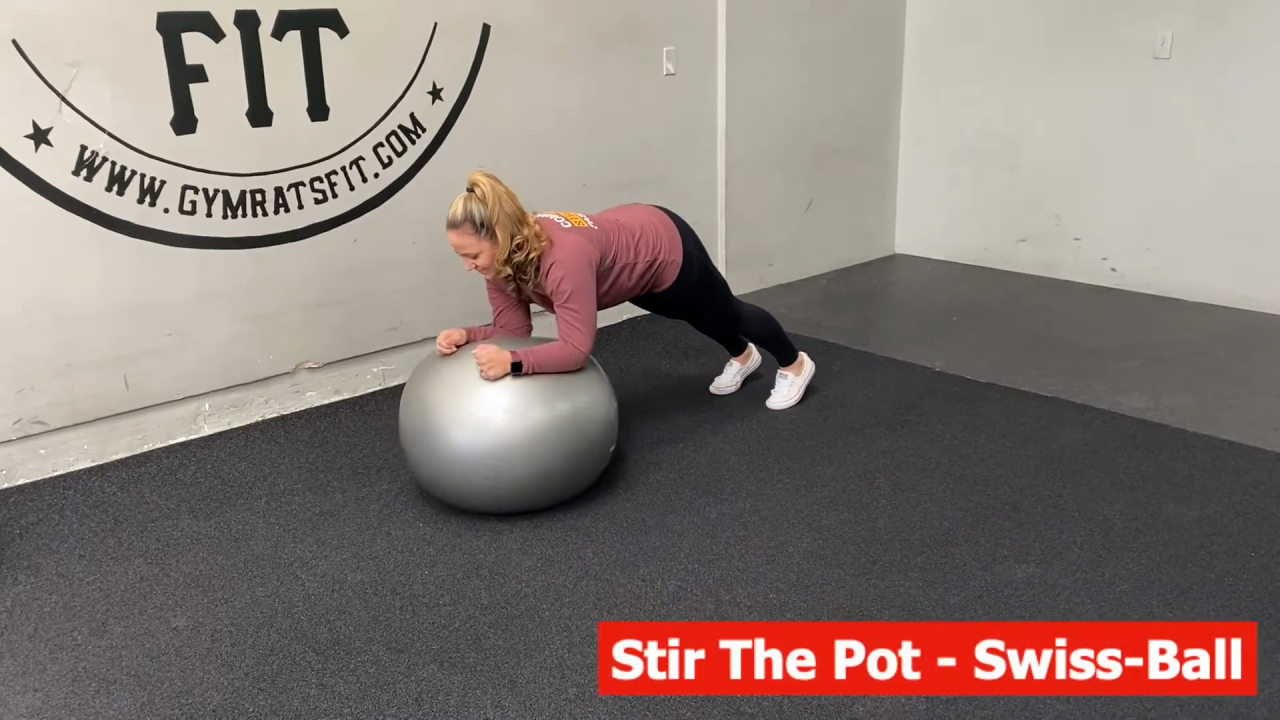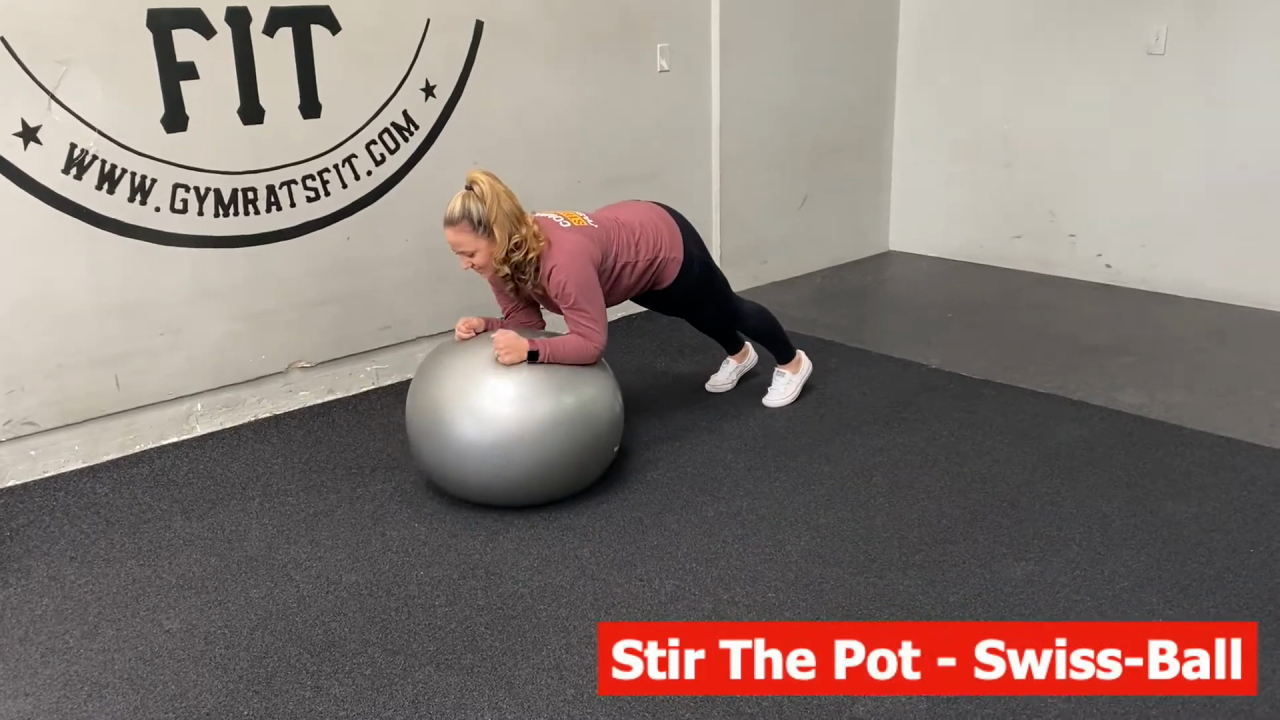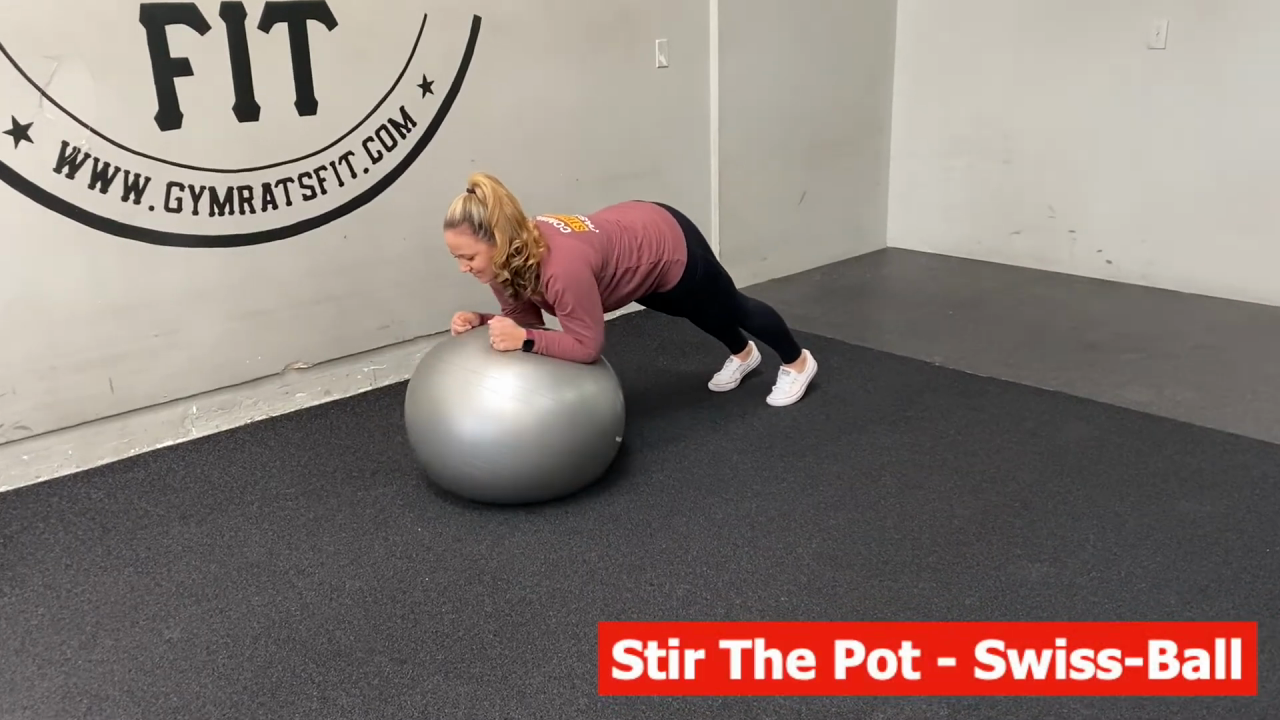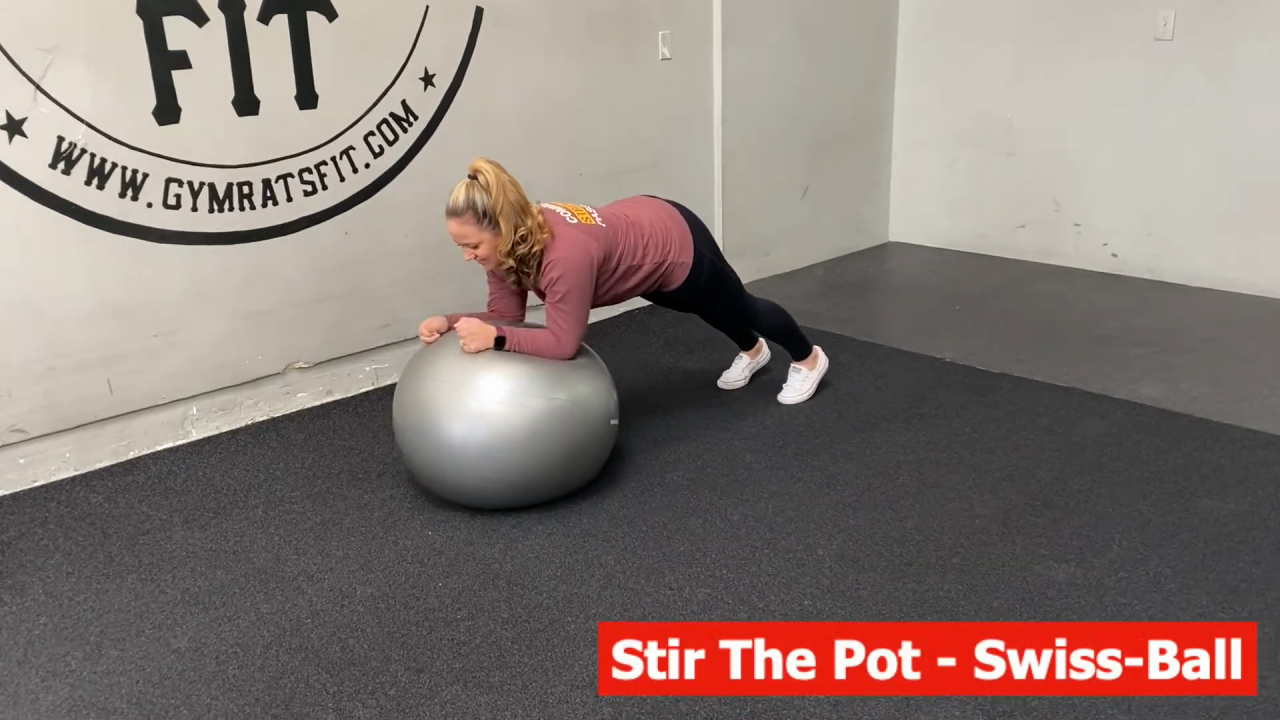
dt=0.4s
person 1, frame 1
left shoulder: (564, 258)
right shoulder: (501, 257)
left elbow: (576, 348)
right elbow: (512, 329)
left wrist: (511, 362)
right wrist: (467, 335)
left hip: (666, 252)
right hip: (629, 233)
left knee: (724, 313)
right knee: (698, 314)
left ankle: (794, 364)
right ankle: (743, 356)
person 1, frame 2
left shoulder: (563, 259)
right shoulder: (501, 257)
left elbow: (591, 342)
right elbow: (524, 321)
left wrist: (528, 348)
right wrist: (485, 325)
left hip: (666, 247)
right hip: (628, 229)
left knee: (723, 308)
right knee: (695, 312)
left ankle: (792, 363)
right ankle: (739, 355)
person 1, frame 3
left shoulder: (563, 265)
right shoulder: (503, 256)
left elbow: (587, 346)
right elbow: (525, 320)
left wrist: (522, 338)
right wrist: (480, 320)
left hip: (670, 249)
right hip: (632, 228)
left knee: (729, 306)
right knee: (699, 310)
left ankle: (797, 361)
right ankle: (742, 353)
person 1, frame 4
left shoulder: (566, 253)
right shoulder: (505, 243)
left elbow: (564, 343)
right elbow: (503, 316)
left wrist: (493, 337)
right wrist: (451, 323)
left hip: (676, 248)
right hip: (637, 224)
left knee: (736, 307)
right knee: (709, 308)
left ankle: (808, 359)
right ankle: (752, 352)
